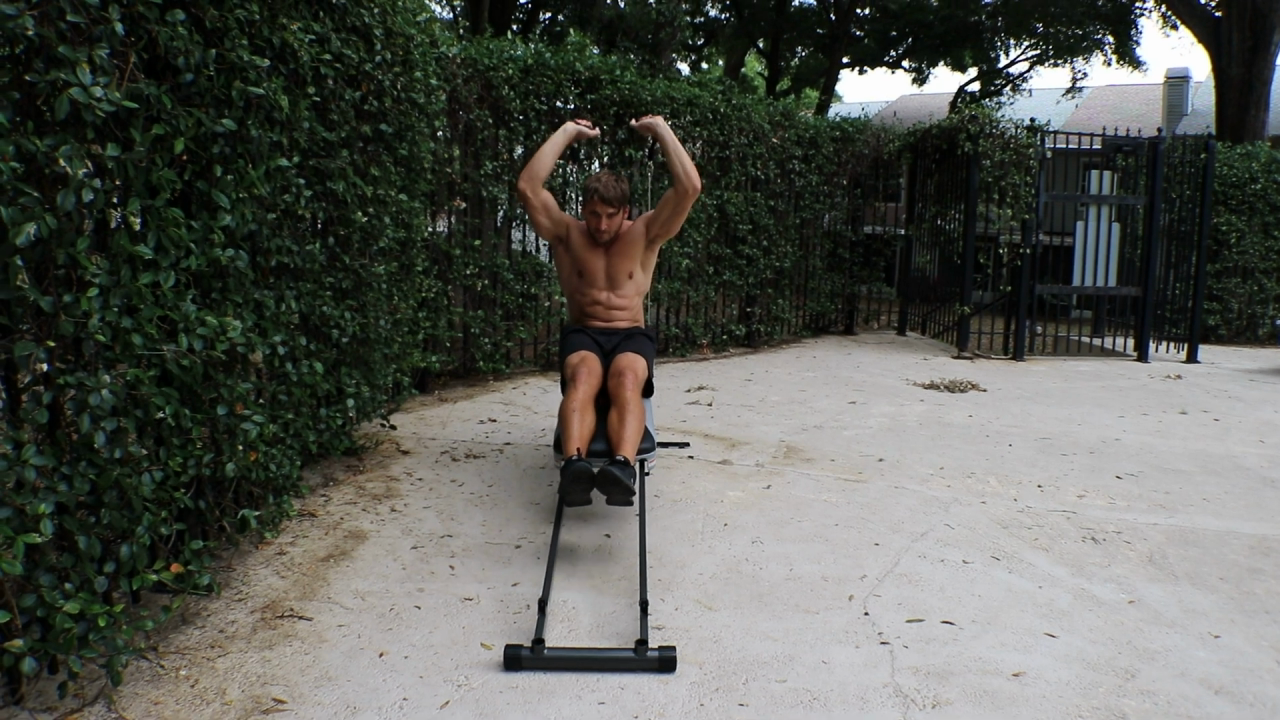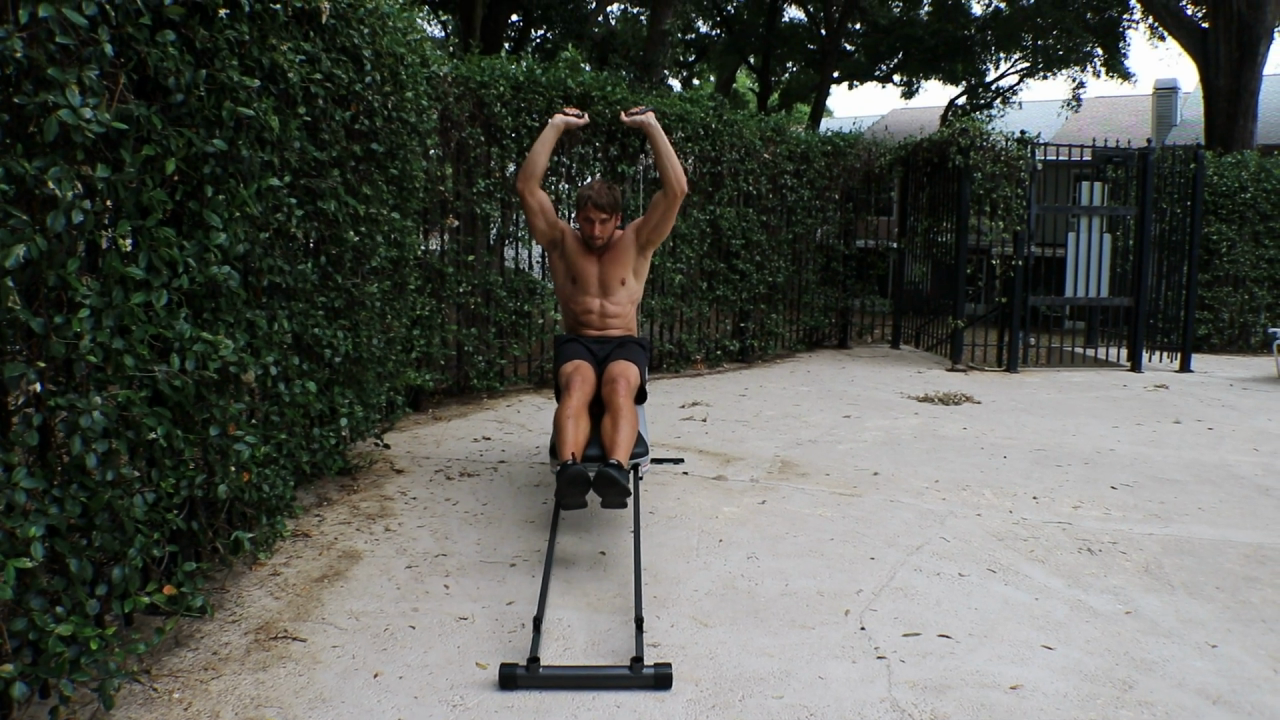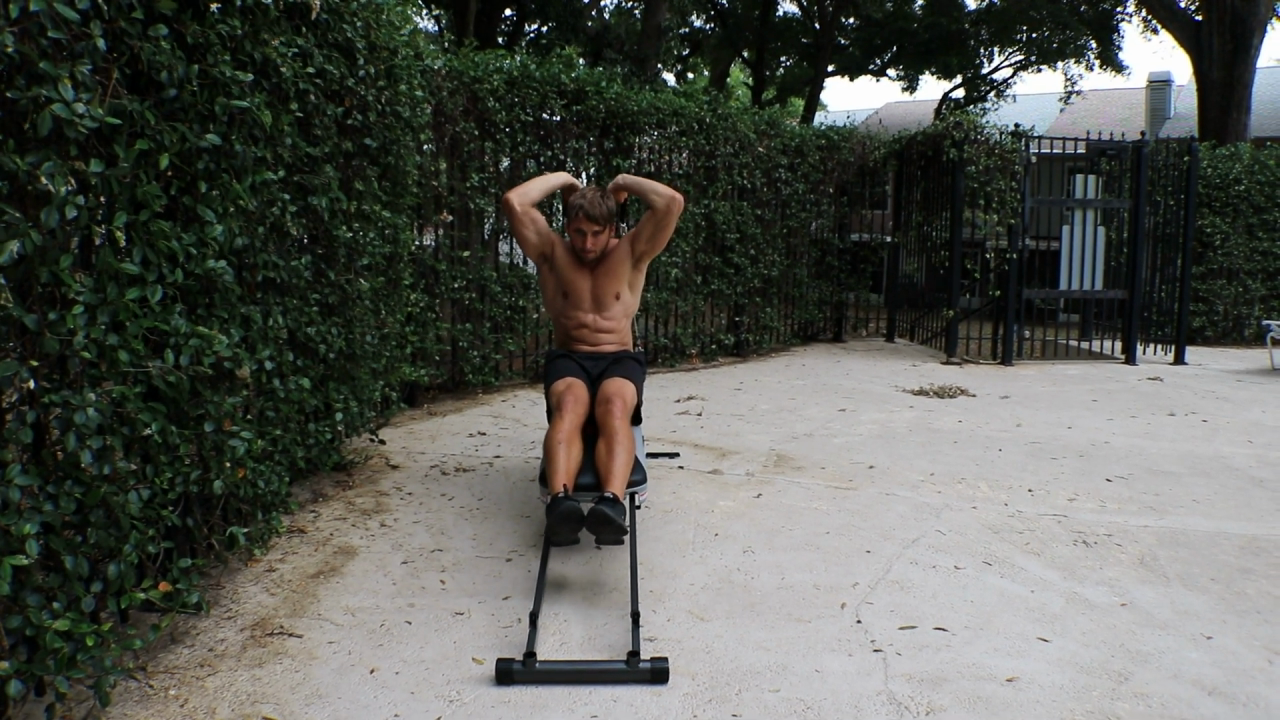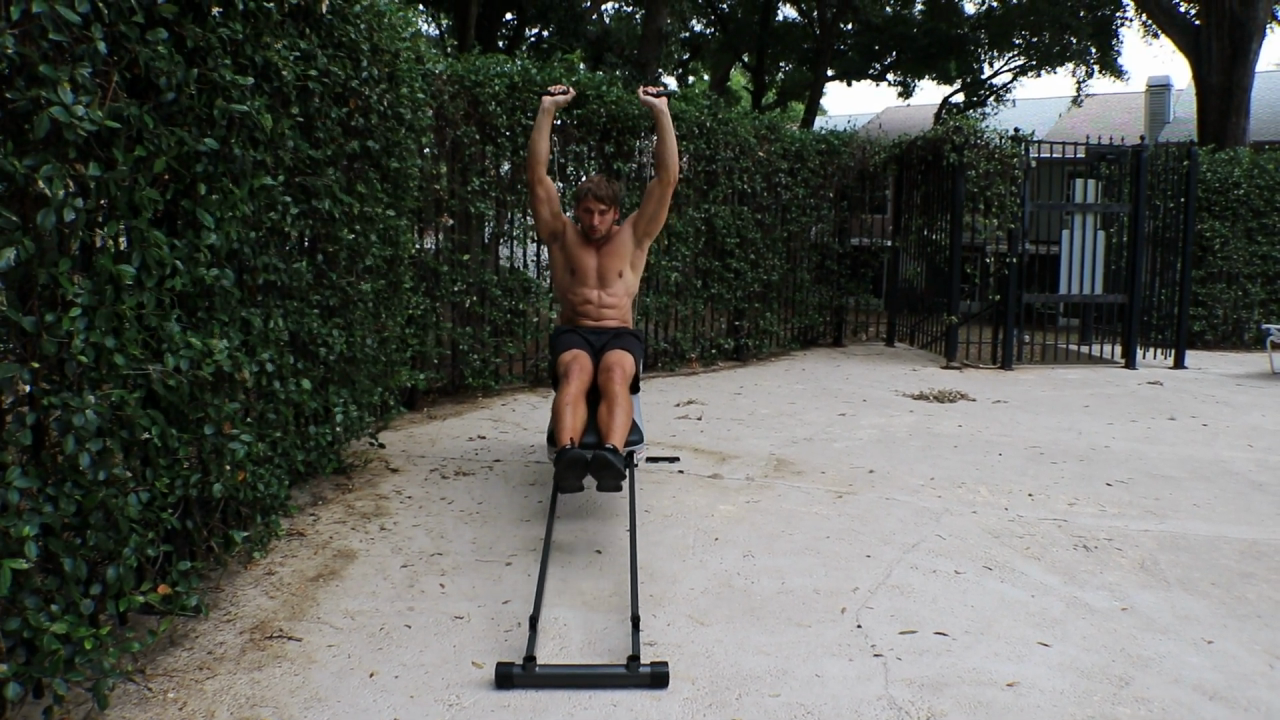
dt=1s
person 1, frame 1
left shoulder: (644, 234)
right shoulder: (566, 233)
left elbow: (690, 188)
right elbow: (527, 187)
left wrist: (661, 130)
right wrist: (566, 132)
left hip: (632, 335)
right hip: (582, 333)
left knee: (625, 377)
right knee: (583, 376)
left ankle: (623, 467)
right ankle: (573, 465)
person 1, frame 2
left shoulder: (637, 242)
right shoulder: (561, 242)
left elbow: (676, 190)
right elbow: (526, 188)
left wrist: (651, 125)
right wrist: (556, 124)
left hip: (625, 344)
right hip: (576, 344)
left knee: (618, 385)
right knee: (577, 384)
left ankle: (616, 471)
right ankle: (569, 470)
person 1, frame 3
left shoulder: (631, 253)
right shoulder: (551, 252)
left elbow: (671, 203)
right elbow: (513, 203)
left wrist: (625, 182)
right wrist: (563, 179)
left hip: (620, 359)
right hip: (568, 358)
left knee: (613, 407)
right knee: (569, 405)
left ankle: (611, 503)
right ankle: (559, 502)
person 1, frame 4
left shoulder: (634, 237)
right shoulder: (561, 235)
left elbow: (667, 179)
right elbow: (537, 176)
left wrist: (661, 112)
right wrist: (546, 110)
left hip: (620, 336)
right hip: (573, 333)
left knee: (613, 376)
right knee: (575, 373)
left ankle: (612, 455)
right ankle: (567, 455)
